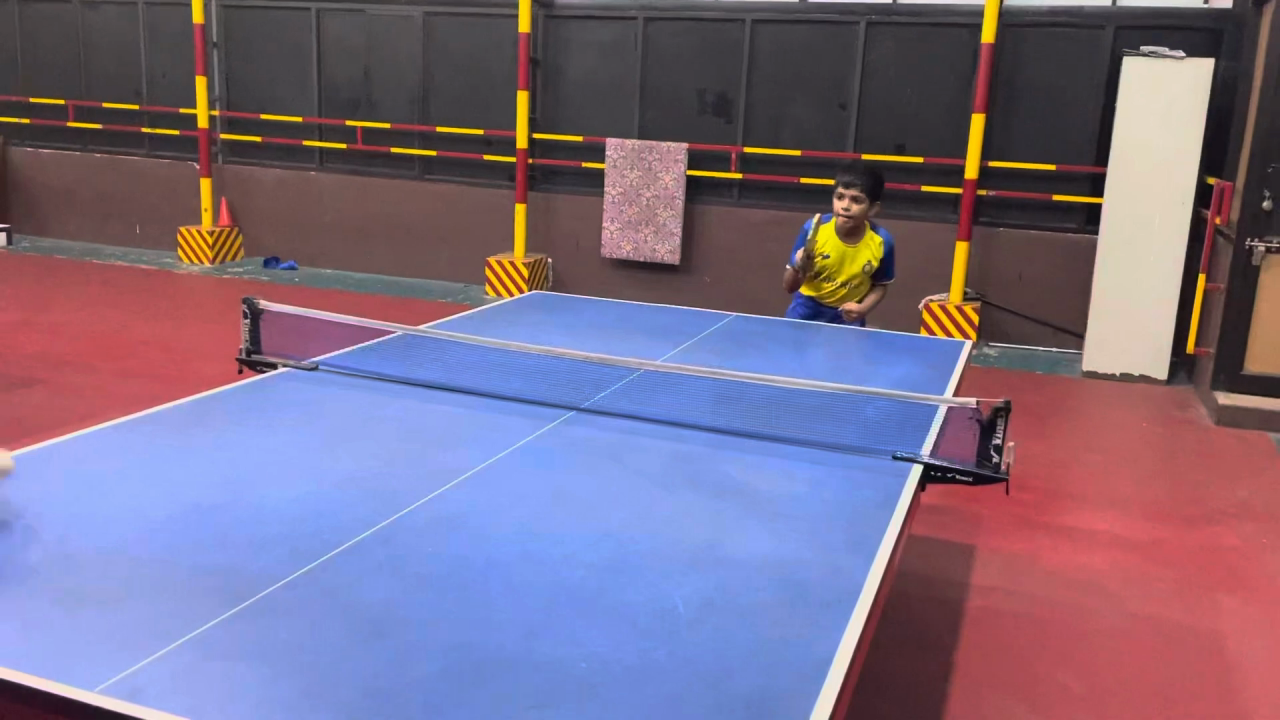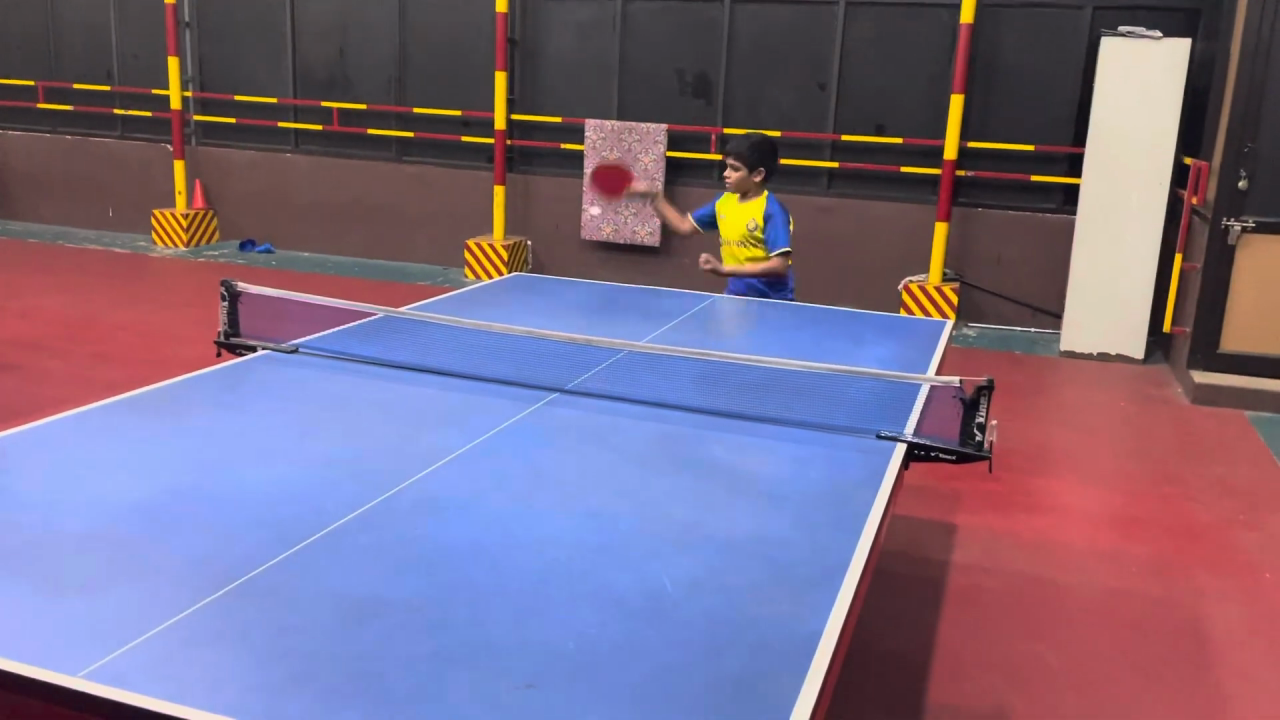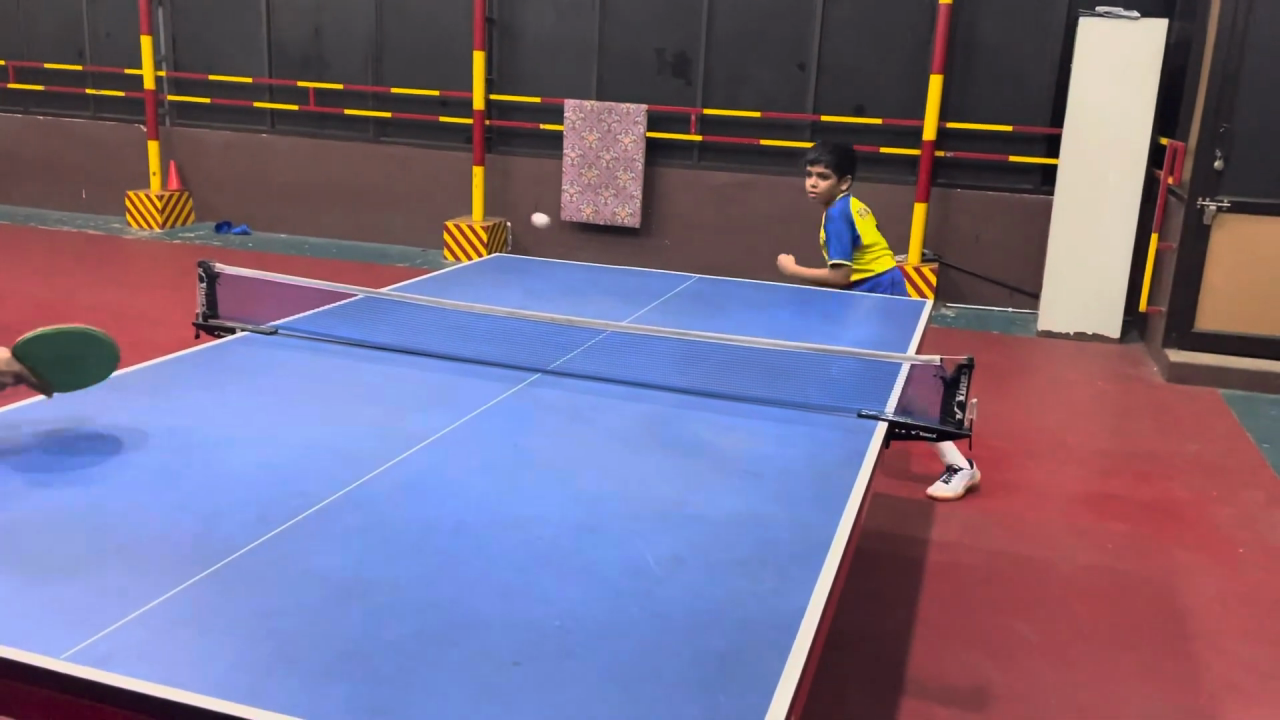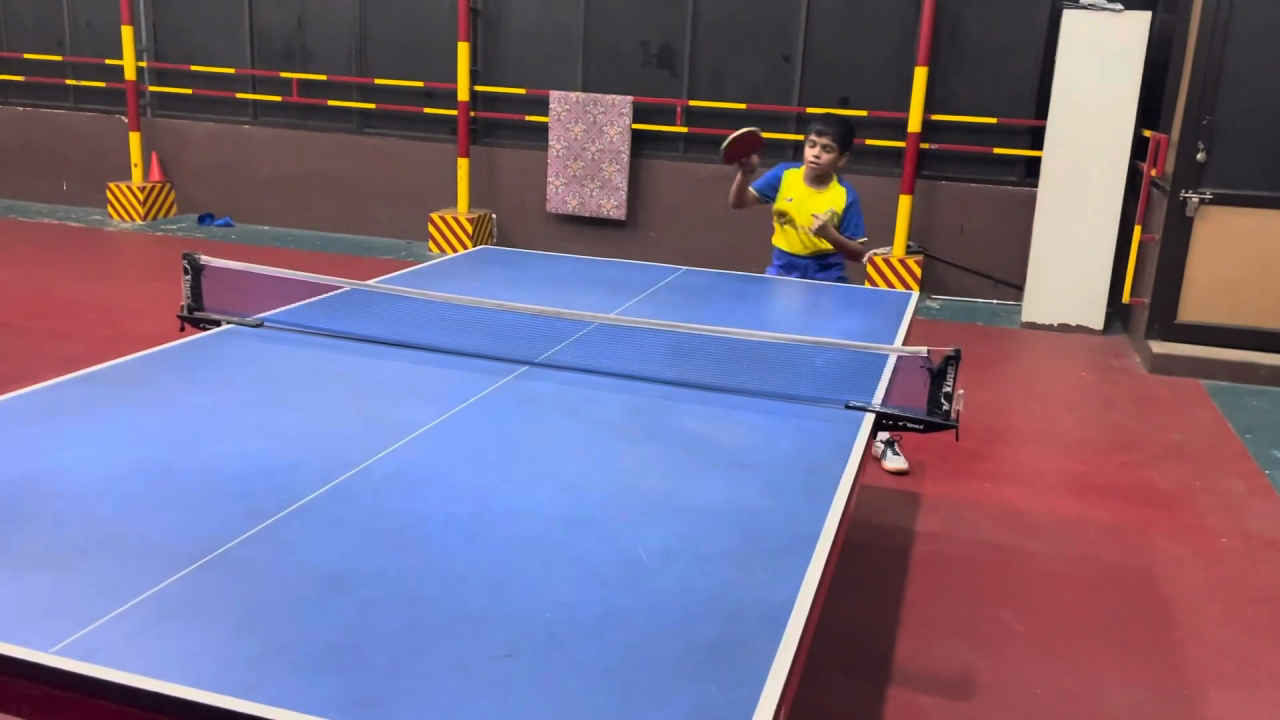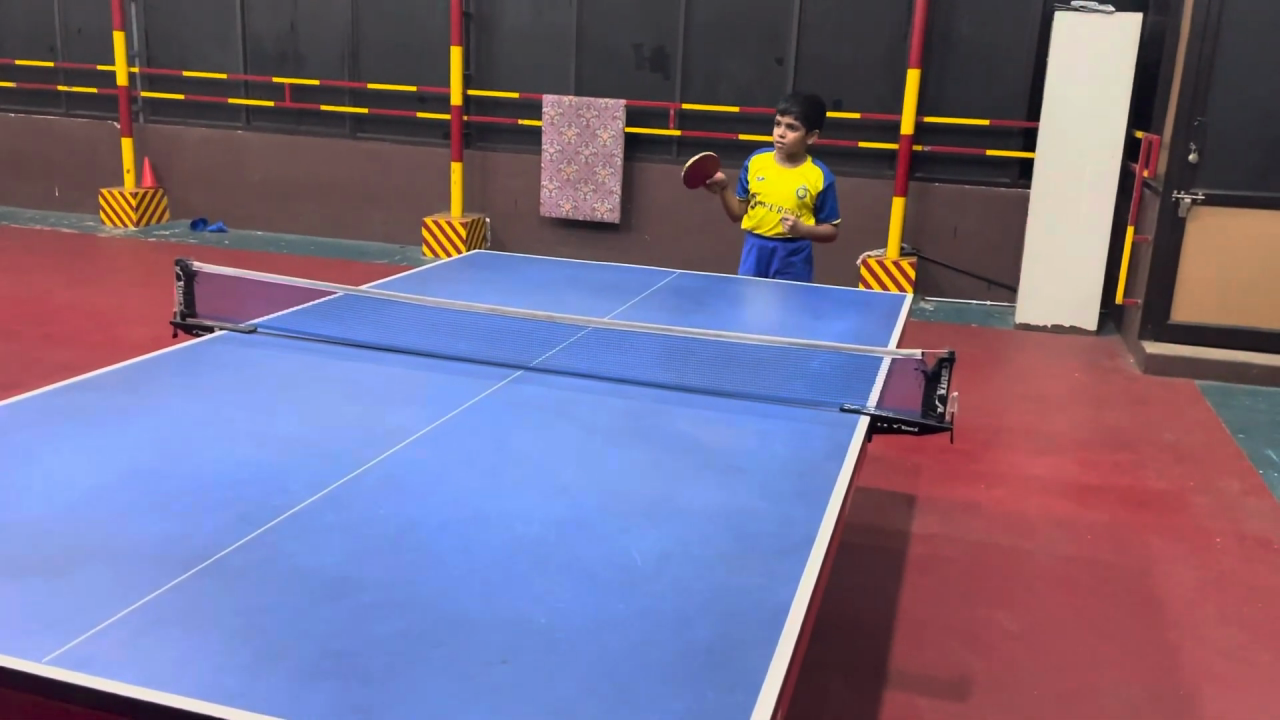
dt=1s
person 1, frame 1
left shoulder: (881, 242)
right shoulder: (813, 230)
left elbow: (880, 285)
right elbow: (789, 287)
left wrist: (863, 309)
right wrist: (800, 270)
left hip: (847, 319)
right hip: (806, 314)
person 1, frame 2
left shoulder: (773, 210)
right shoulder: (725, 201)
left elbow: (780, 266)
right elbow: (684, 226)
left wrist: (724, 269)
right wrist: (653, 196)
left hip: (770, 297)
right hip: (738, 294)
person 1, frame 3
left shoulder: (838, 212)
right shoulder: (849, 207)
left elbow: (838, 277)
left wrist: (793, 269)
left hip: (880, 297)
right hip: (867, 296)
person 1, frame 4
left shoulder: (846, 196)
right shoulder: (784, 176)
left elbow: (858, 252)
right elbow: (738, 202)
left wrist: (831, 235)
right wrist: (744, 172)
left hip: (827, 281)
right hip: (783, 275)
left ankle: (883, 437)
person 1, frame 5
left shoulder: (820, 176)
right shoulder: (756, 161)
left elbow: (831, 231)
right elbow: (738, 213)
left wrist: (803, 229)
right wrist: (723, 187)
left hip: (792, 262)
right hip: (753, 255)
